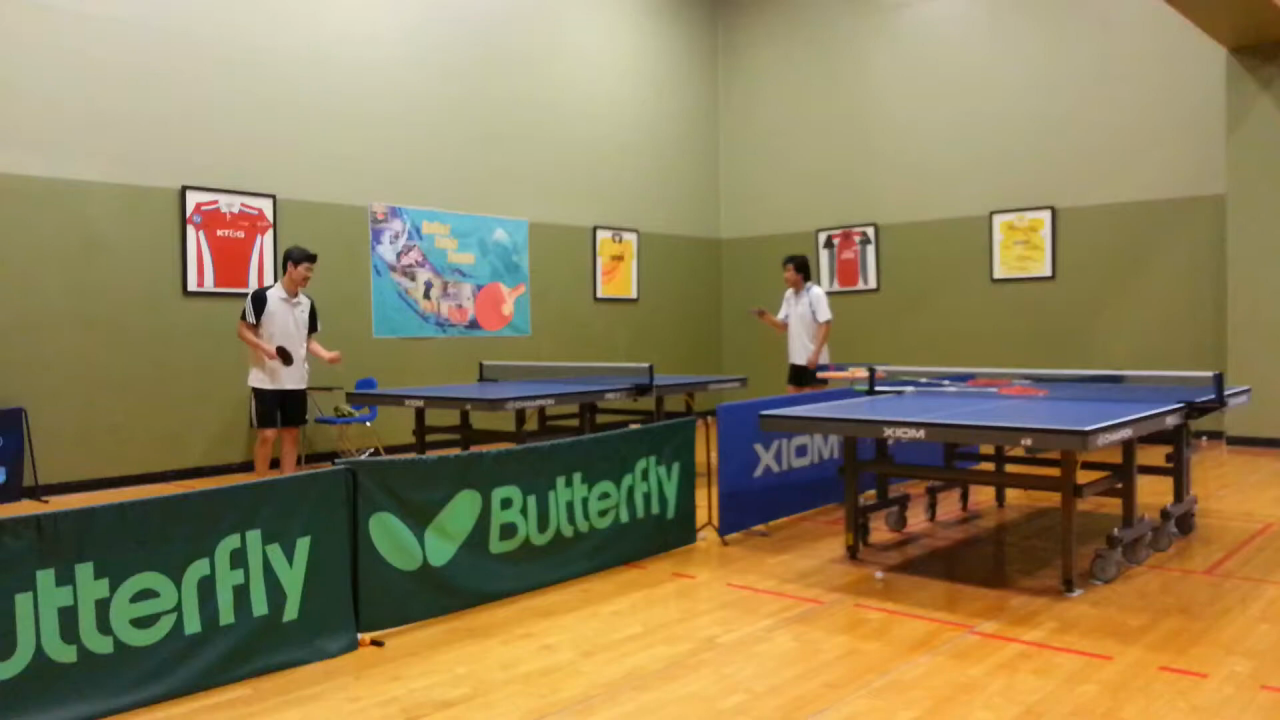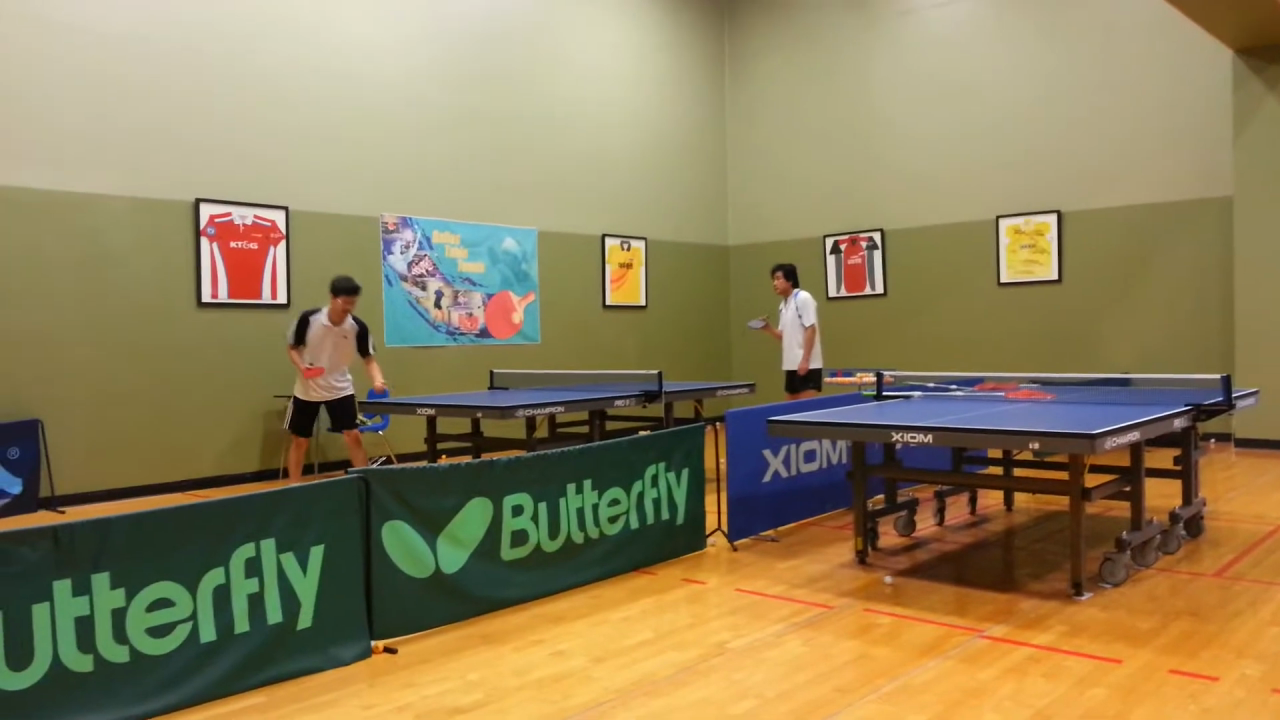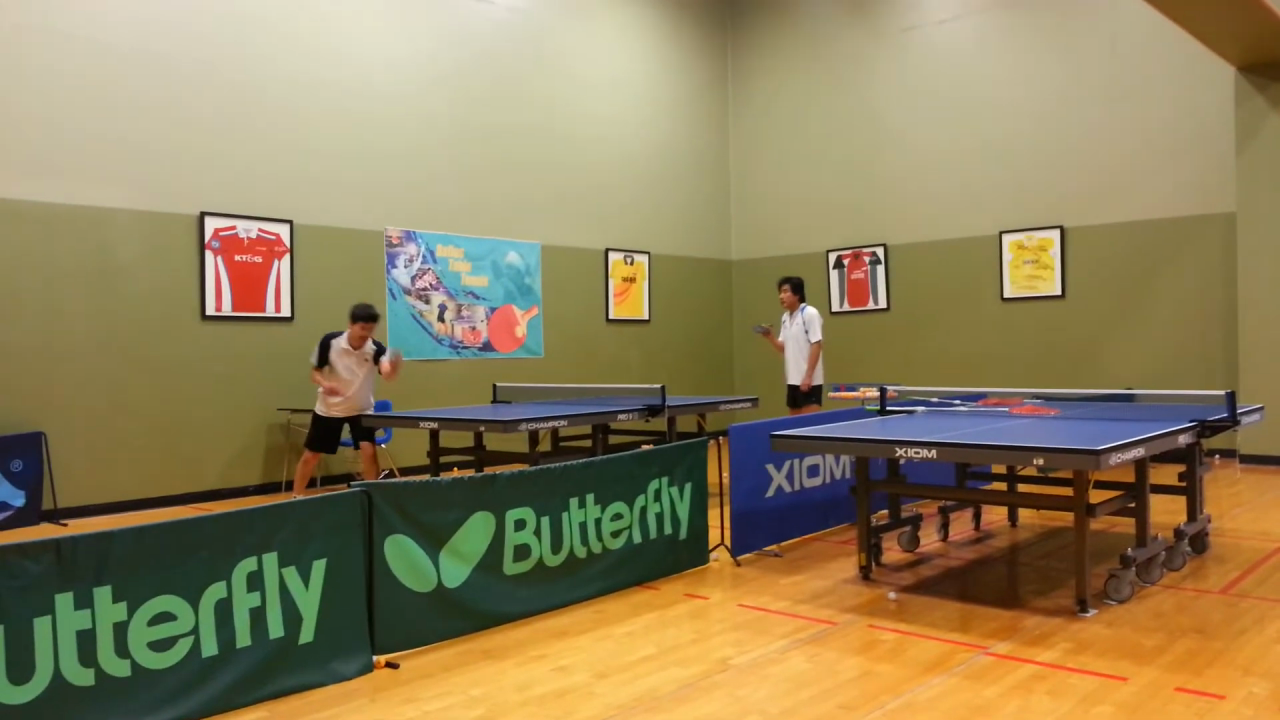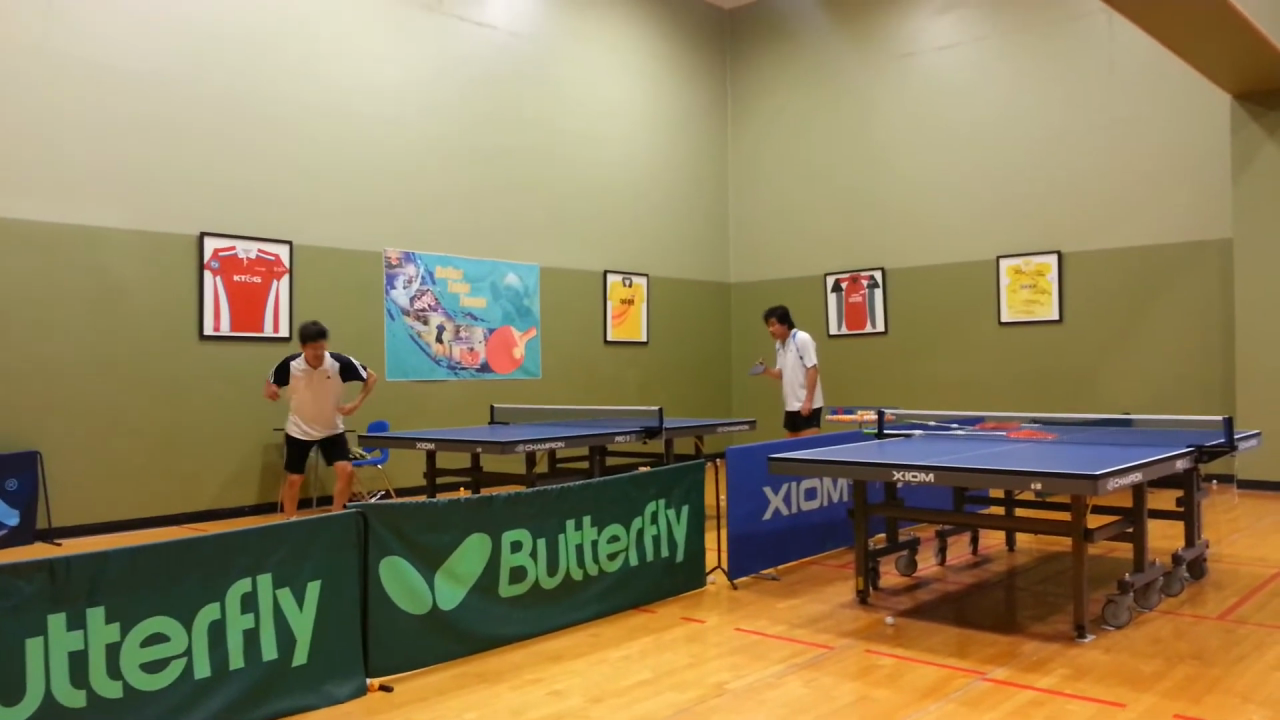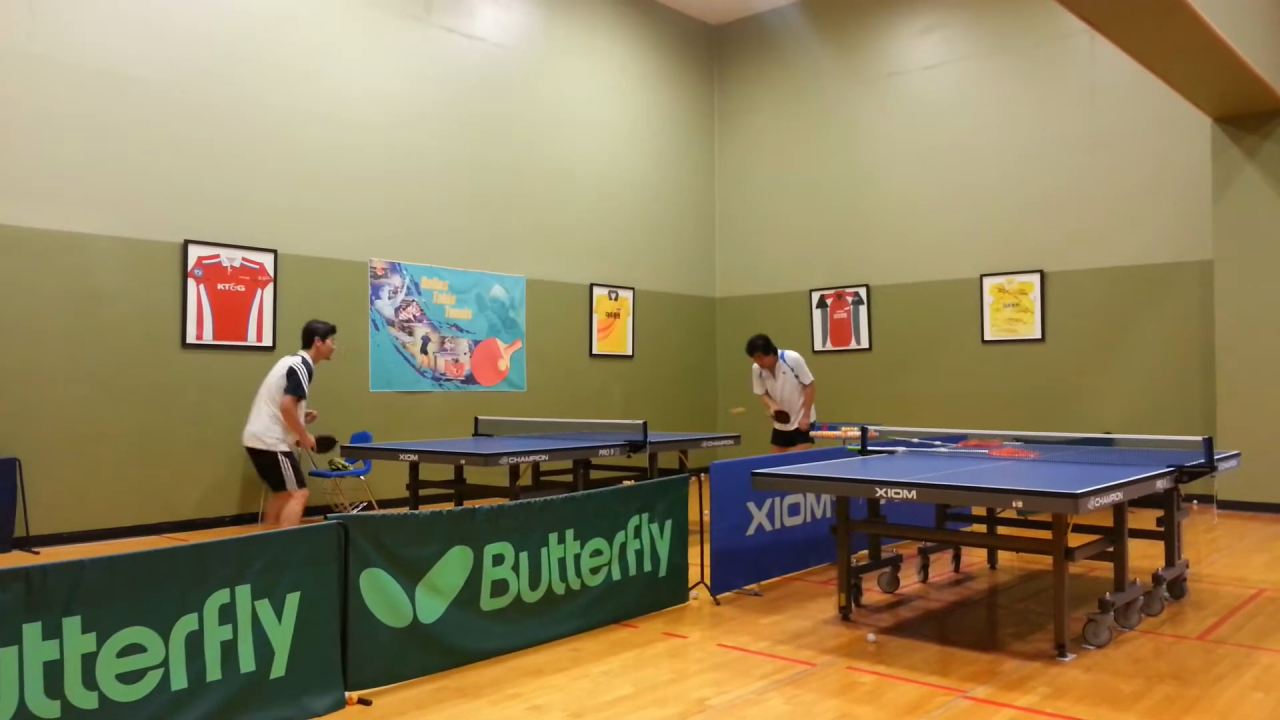
dt=0.7s
person 1, frame 1
left shoulder: (308, 304)
right shoulder: (262, 297)
right elbow: (244, 331)
left wrist: (326, 354)
right wrist: (264, 348)
left hip: (296, 380)
right hip: (266, 380)
left knee: (292, 434)
right knee: (267, 435)
person 1, frame 2
left shoulder: (358, 327)
right shoulder: (308, 319)
left elbow: (369, 359)
right elbow: (292, 348)
left wrist: (378, 381)
right wrist: (300, 366)
left hip: (341, 389)
right hip: (308, 390)
left knee: (353, 436)
right knee: (299, 440)
person 1, frame 3
left shoulder: (376, 348)
right shoulder: (329, 342)
left elbow: (387, 374)
right elbow: (316, 370)
left wrist: (393, 369)
right wrist: (324, 385)
left hip: (361, 409)
right hip: (329, 407)
left knee: (369, 451)
right knee: (311, 456)
right ankle: (296, 498)
person 1, frame 4
left shoulder: (341, 363)
right shoulder: (289, 364)
left elbow: (371, 377)
right elbow: (271, 384)
left wrist: (355, 403)
right wrist: (272, 390)
left hip: (331, 428)
right hip: (298, 429)
left knee: (345, 471)
right knee: (294, 479)
right ankle: (290, 521)
person 1, frame 5
left shoulder: (292, 363)
right shoulder: (301, 366)
right elbow: (287, 406)
left wrist: (302, 417)
right wrist: (304, 436)
left hip: (257, 438)
right hip: (270, 442)
left knee: (283, 494)
right knee: (298, 495)
